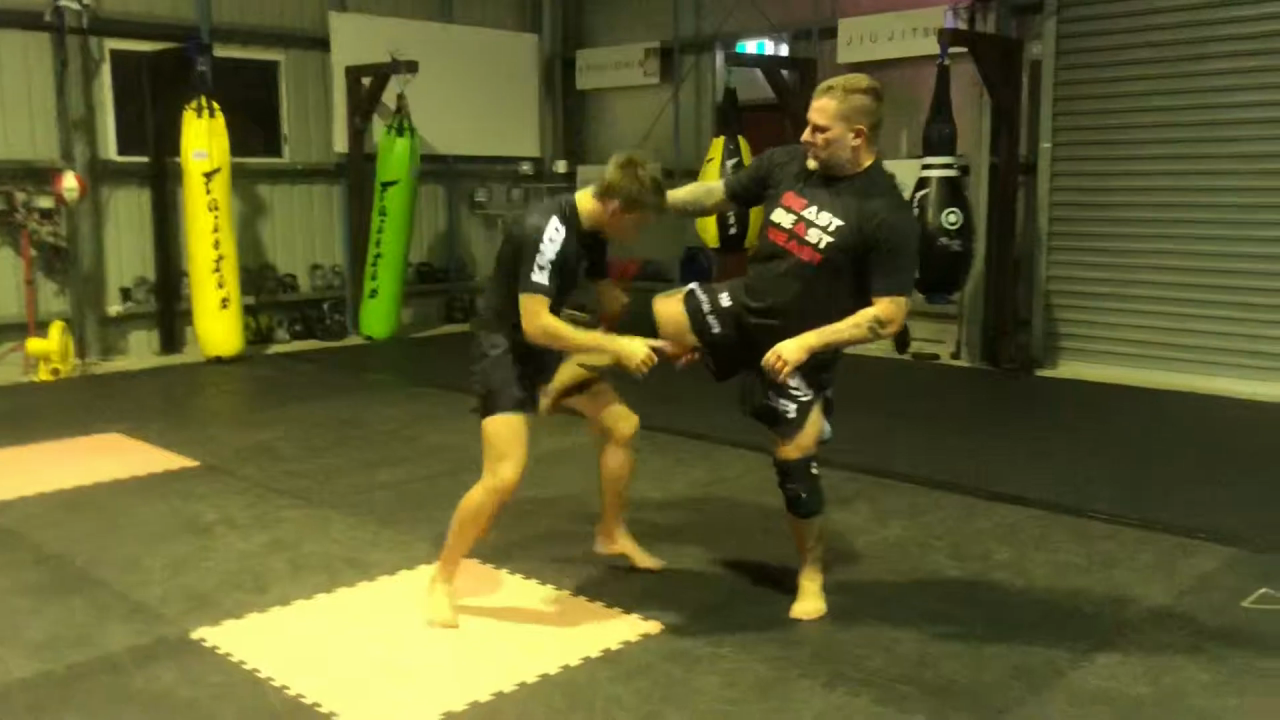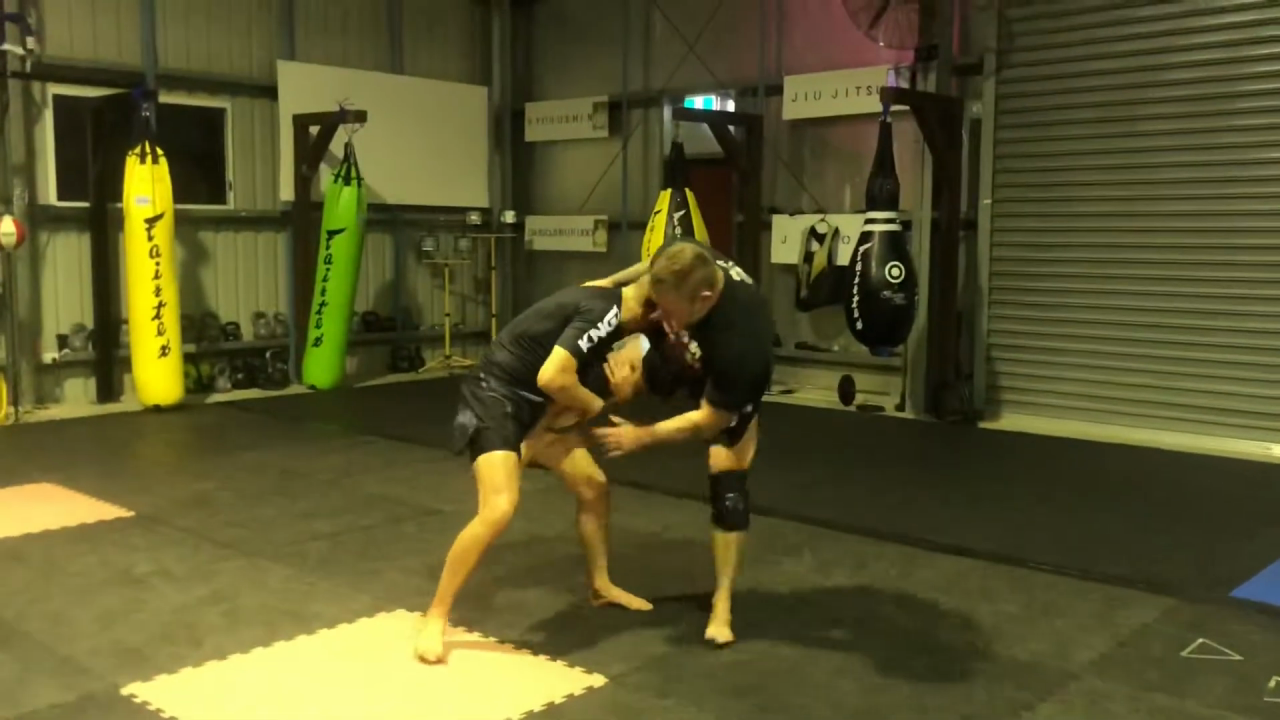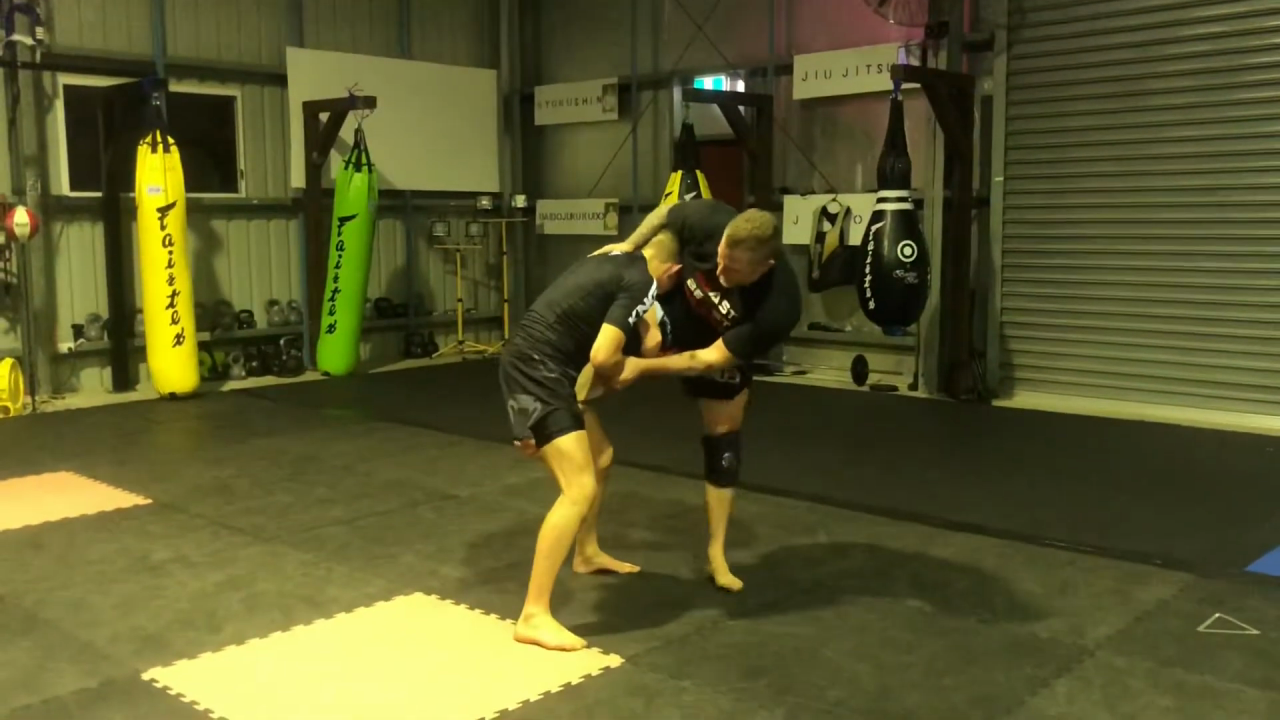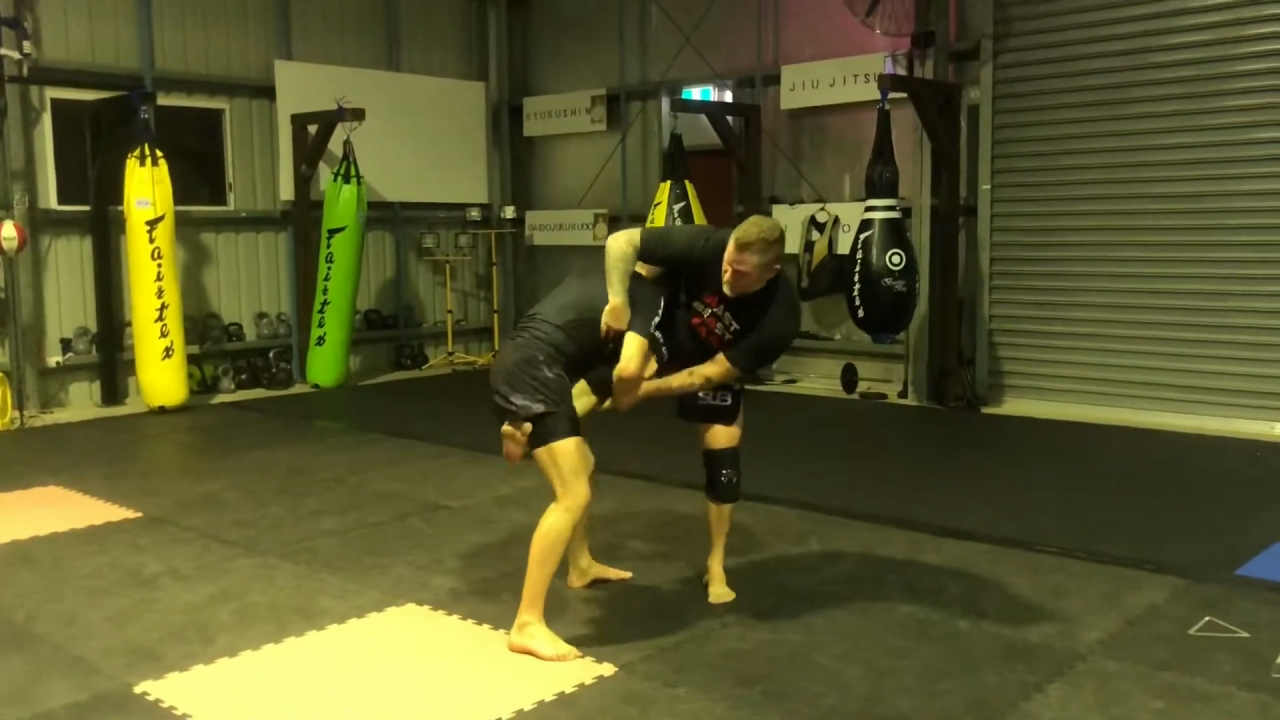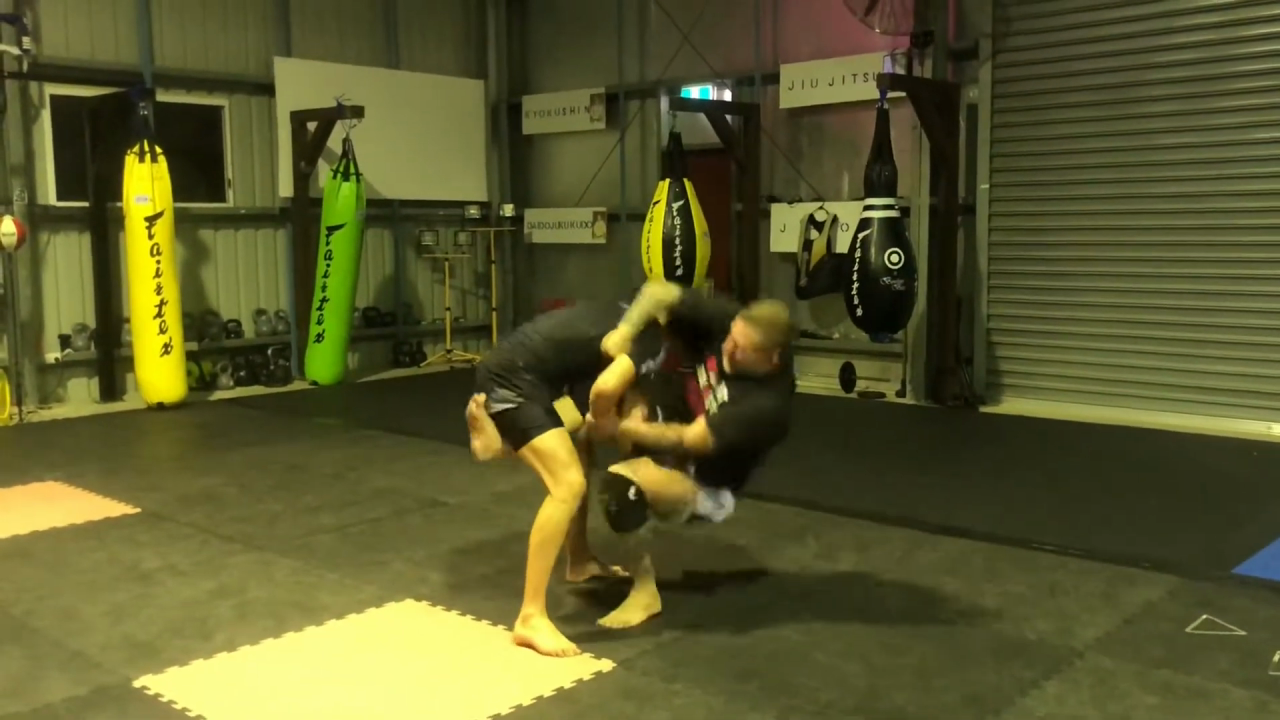
dt=1s
person 1, frame 1
left shoulder: (886, 218)
right shoulder: (785, 166)
left elbow: (888, 317)
right elbow: (715, 194)
left wrist: (804, 343)
left hip: (799, 352)
right hip: (740, 308)
left knee: (793, 464)
right knee: (641, 317)
left ankle: (810, 577)
right ankle: (552, 392)
person 1, frame 2
left shoulder: (742, 341)
right shoulder: (680, 264)
left elbow: (711, 418)
left wrist: (643, 437)
right wrist: (614, 282)
left hip: (727, 393)
right hip: (674, 356)
left knee: (729, 484)
left ankle: (721, 600)
person 1, frame 3
left shoulder: (778, 308)
right shoulder: (709, 220)
left elbow: (713, 360)
right elbow: (665, 214)
left wrist: (644, 367)
right wrist: (629, 246)
left hip: (720, 351)
right hip: (672, 311)
left knee: (724, 447)
left ankle: (717, 553)
person 1, frame 4
left shoulder: (780, 317)
right shoulder: (703, 245)
left elbow: (714, 374)
right elbow: (621, 242)
left wrist: (645, 389)
right wrist: (619, 301)
left hip: (713, 370)
right hip: (661, 335)
left knee: (723, 464)
left ankle: (715, 565)
person 1, frame 5
left shoulder: (768, 411)
right shoulder: (730, 321)
left elbow: (689, 440)
right elbow: (661, 293)
left wrist: (621, 427)
right wrist: (624, 331)
left hip: (705, 481)
left knee: (620, 483)
left ankle: (645, 591)
person 2, frame 1
left shoulder: (589, 227)
right shoulder: (548, 229)
left elbow: (607, 294)
right elbow: (536, 323)
left wrist: (659, 335)
right wrist: (618, 346)
left hip: (547, 346)
right hip: (507, 348)
left knee: (621, 425)
right knee: (504, 475)
left ankle: (612, 535)
right ankle: (442, 581)
person 2, frame 2
left shoulder: (600, 298)
right shoulder: (604, 312)
right elbow: (552, 377)
right wrist: (594, 406)
left hip: (530, 400)
right hip: (494, 394)
left knee: (591, 486)
right knee: (497, 509)
left ankle: (600, 585)
right ankle: (436, 618)
person 2, frame 3
left shoulder: (615, 260)
right shoulder: (642, 282)
right elbow: (602, 356)
right wrist: (619, 376)
left hip: (535, 364)
right hip: (537, 371)
left knee: (599, 456)
right knee: (579, 488)
left ankle: (587, 553)
right ankle: (533, 616)
person 2, frame 4
left shoulder: (600, 279)
right shoulder: (649, 296)
right elbow: (627, 370)
left hip: (513, 362)
right hip: (534, 370)
left knee: (580, 466)
right knee: (573, 494)
left ankle: (580, 564)
right ankle: (528, 625)
person 2, frame 5
left shoulder: (624, 317)
right shoulder: (651, 344)
right elbow: (606, 390)
left hip: (505, 368)
right hip: (515, 375)
left knee: (569, 467)
right knee: (569, 486)
left ankle: (580, 560)
right ankle: (530, 618)
